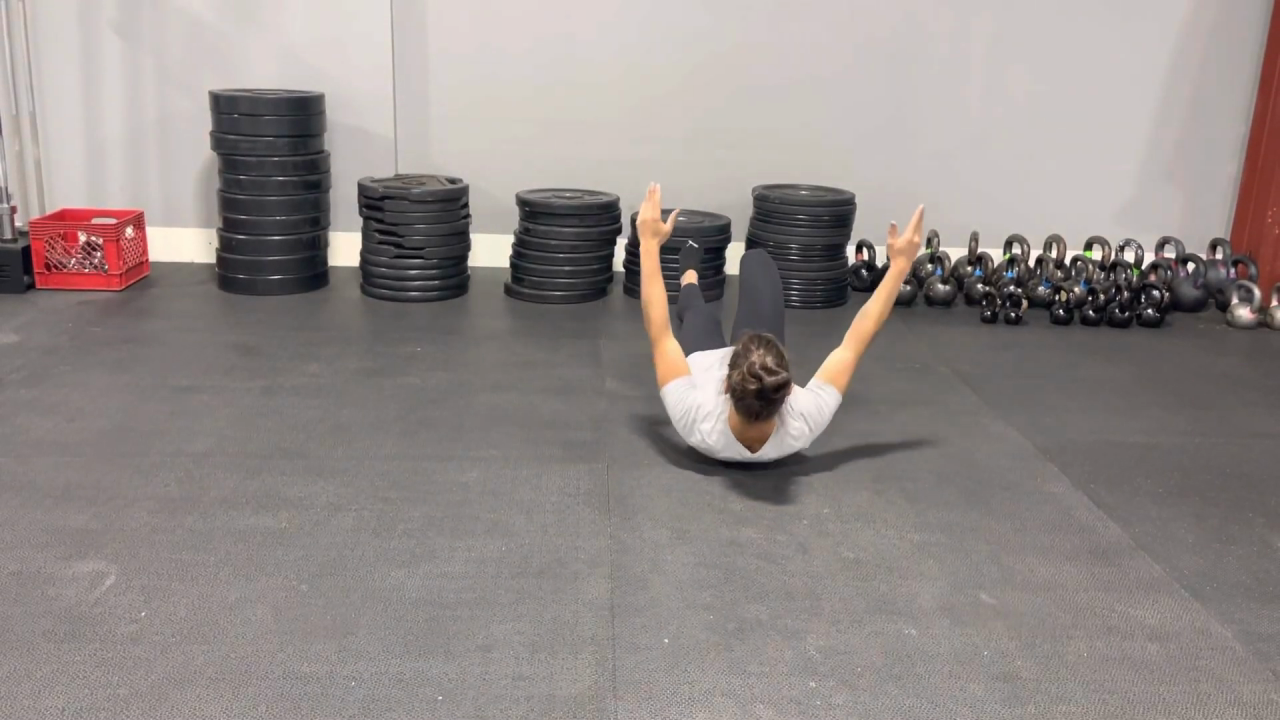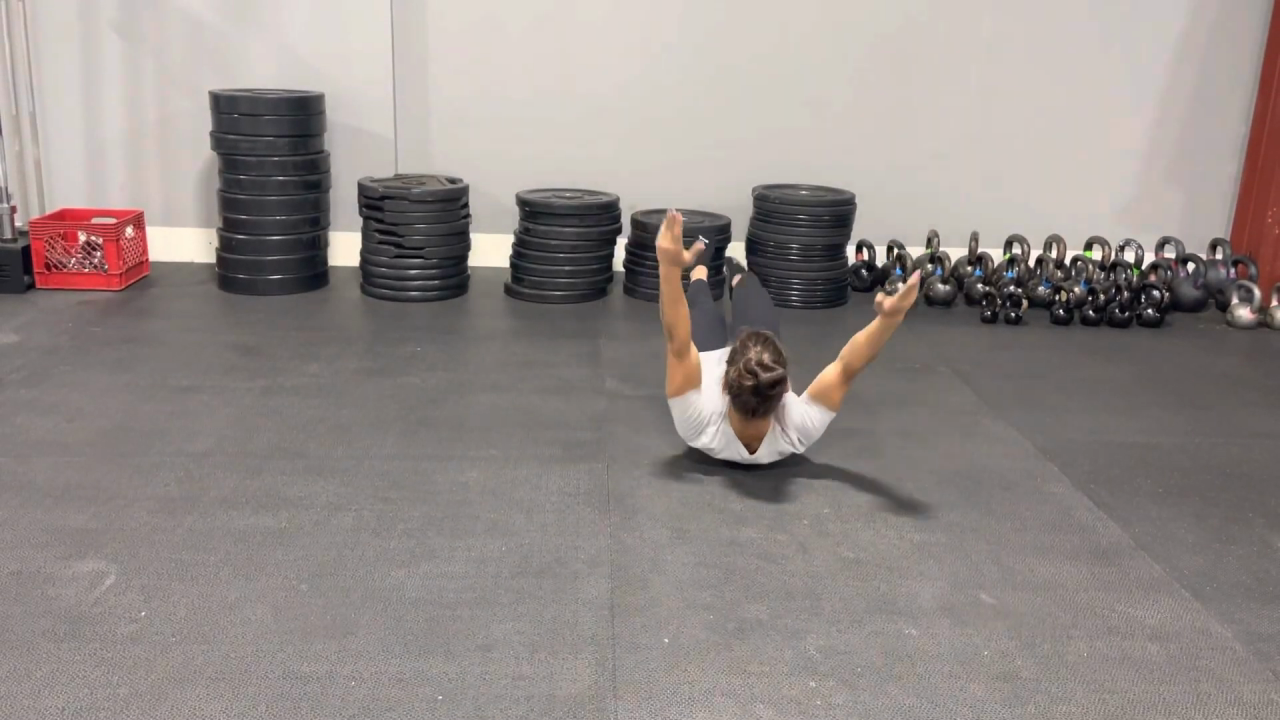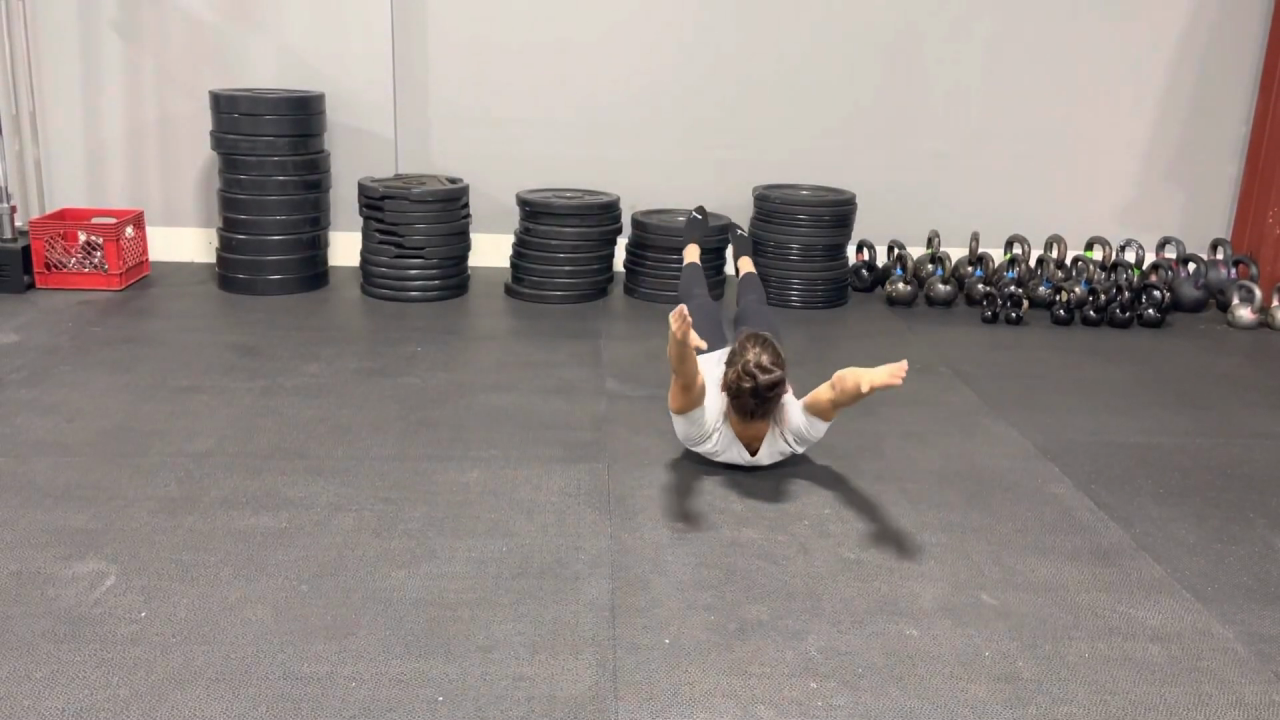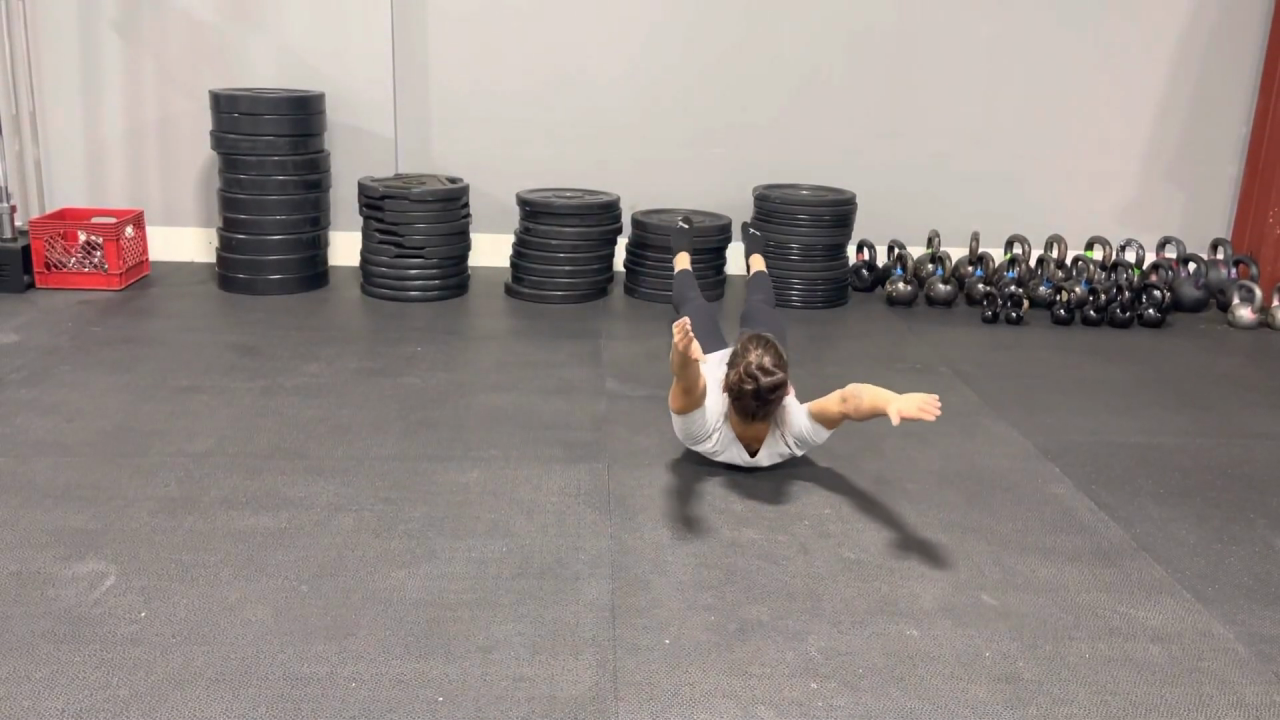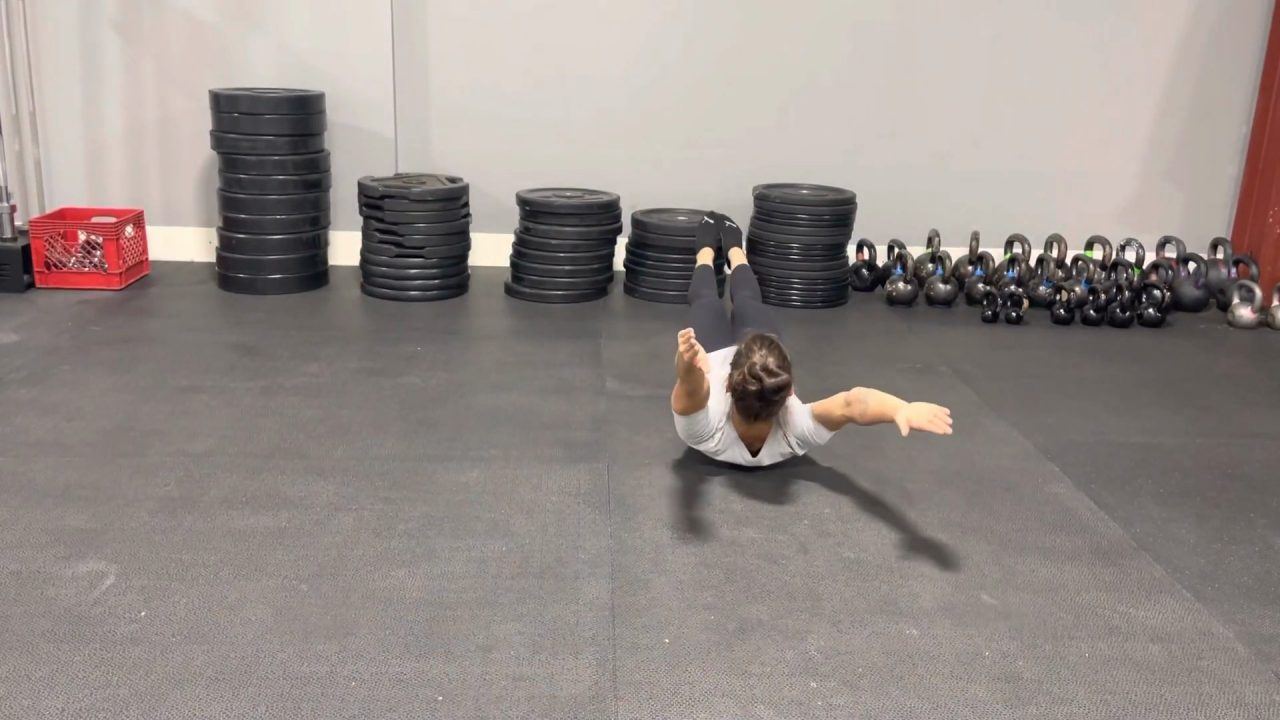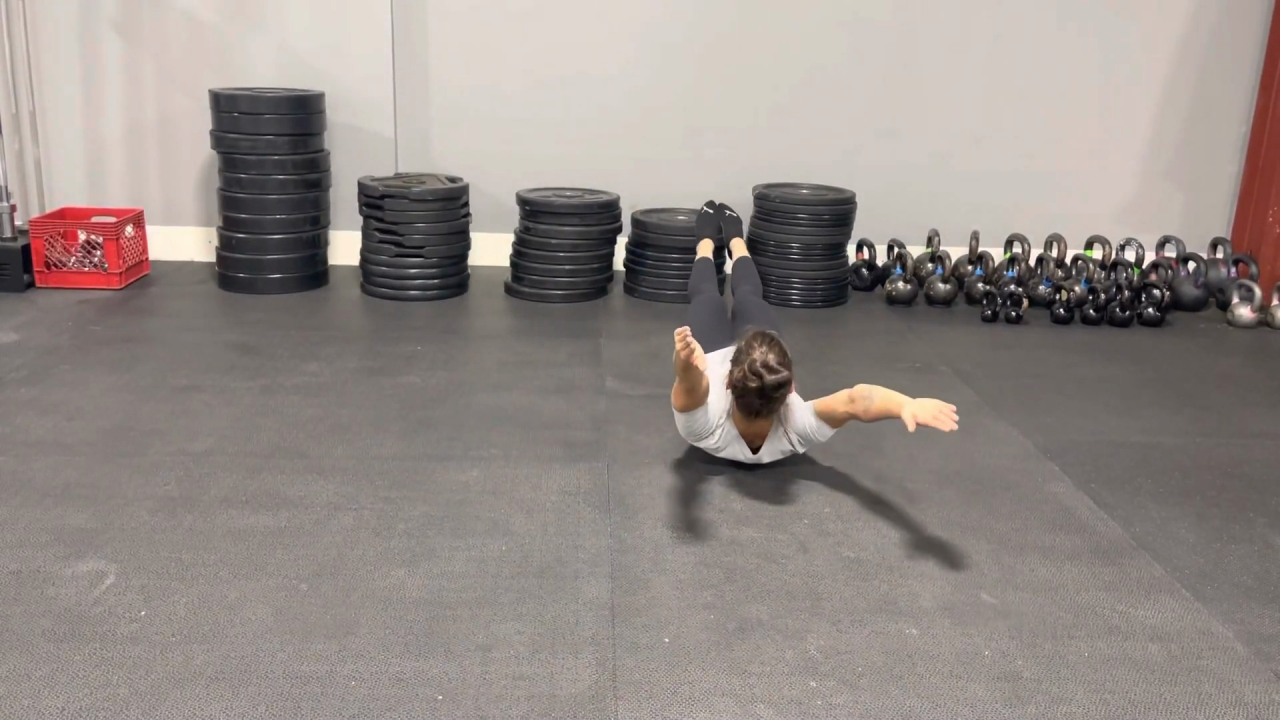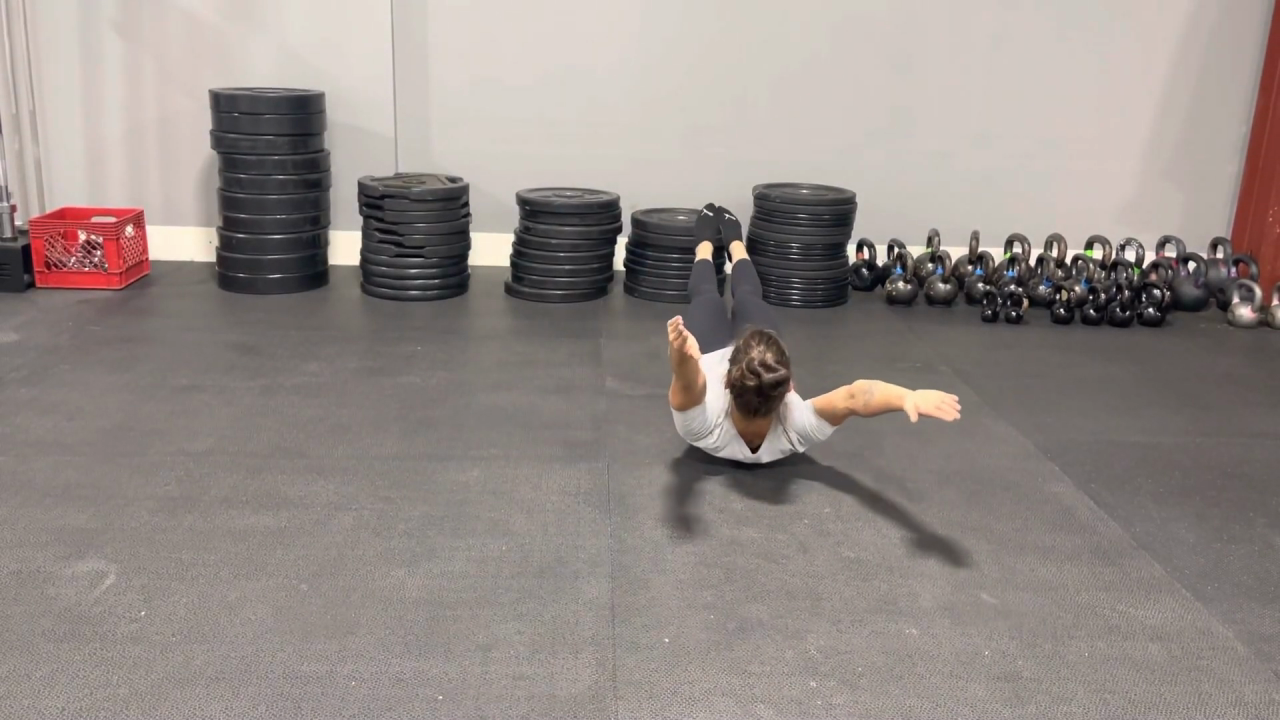
dt=0.3s
person 1, frame 1
left shoulder: (700, 427)
right shoulder: (800, 429)
left elbow: (660, 336)
right elbow: (855, 344)
left wrist: (649, 243)
right wrist: (899, 264)
right knee: (756, 261)
left ankle: (689, 282)
person 1, frame 2
left shoulder: (702, 428)
right shoulder: (795, 431)
left elbow: (677, 345)
right elbow: (845, 368)
left wrist: (668, 266)
right wrist: (889, 318)
left knee: (704, 310)
right knee: (752, 298)
left ankle: (698, 275)
right ankle: (737, 281)
person 1, frame 3
left shoulder: (701, 432)
right shoulder: (795, 432)
left elbow: (684, 378)
right elbow: (837, 392)
left wrist: (680, 343)
right wrist: (870, 377)
left knee: (702, 305)
right knee: (753, 307)
left ankle: (693, 248)
right ankle: (743, 258)
person 1, frame 4
left shoulder: (702, 431)
right shoulder: (793, 434)
left elbow: (687, 383)
right elbow: (847, 401)
left wrist: (683, 357)
right wrist: (894, 401)
left knee: (695, 306)
right knee: (760, 307)
left ankle: (682, 255)
right ankle: (756, 255)
person 1, frame 5
left shoulder: (706, 430)
right shoulder: (794, 433)
left elbow: (691, 385)
right elbow: (850, 403)
left wrist: (688, 363)
right wrist: (902, 409)
left knee: (707, 303)
right knee: (748, 302)
left ankle: (707, 249)
right ankle: (734, 250)
person 1, frame 6
left shoulder: (705, 426)
right shoulder: (794, 430)
left elbow: (690, 383)
right elbow: (854, 400)
left wrist: (686, 362)
right wrist: (908, 405)
left knee: (706, 298)
right knee: (748, 298)
left ankle: (707, 241)
right ankle: (735, 239)
person 1, frame 7
left shoulder: (704, 427)
right shoulder: (793, 430)
left elbow: (687, 379)
right elbow: (853, 396)
left wrist: (681, 356)
right wrist: (909, 396)
left knee: (706, 299)
right knee: (748, 299)
left ankle: (707, 242)
right ankle: (734, 242)
